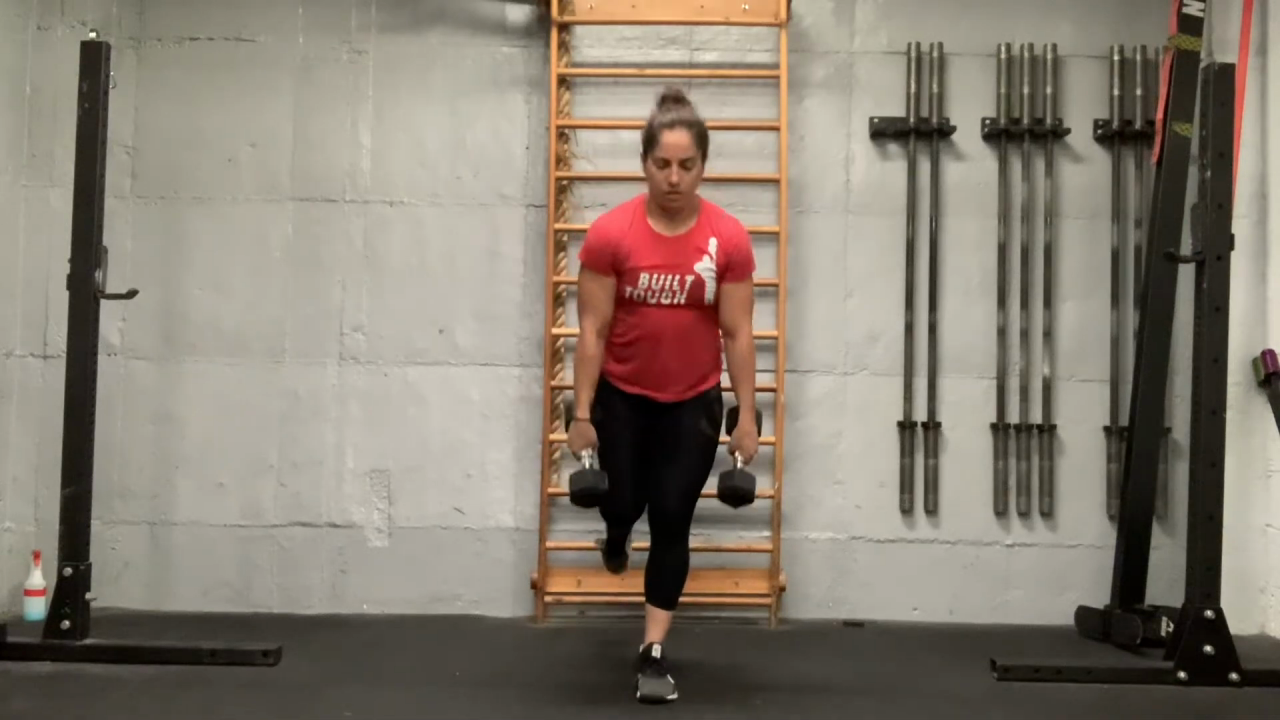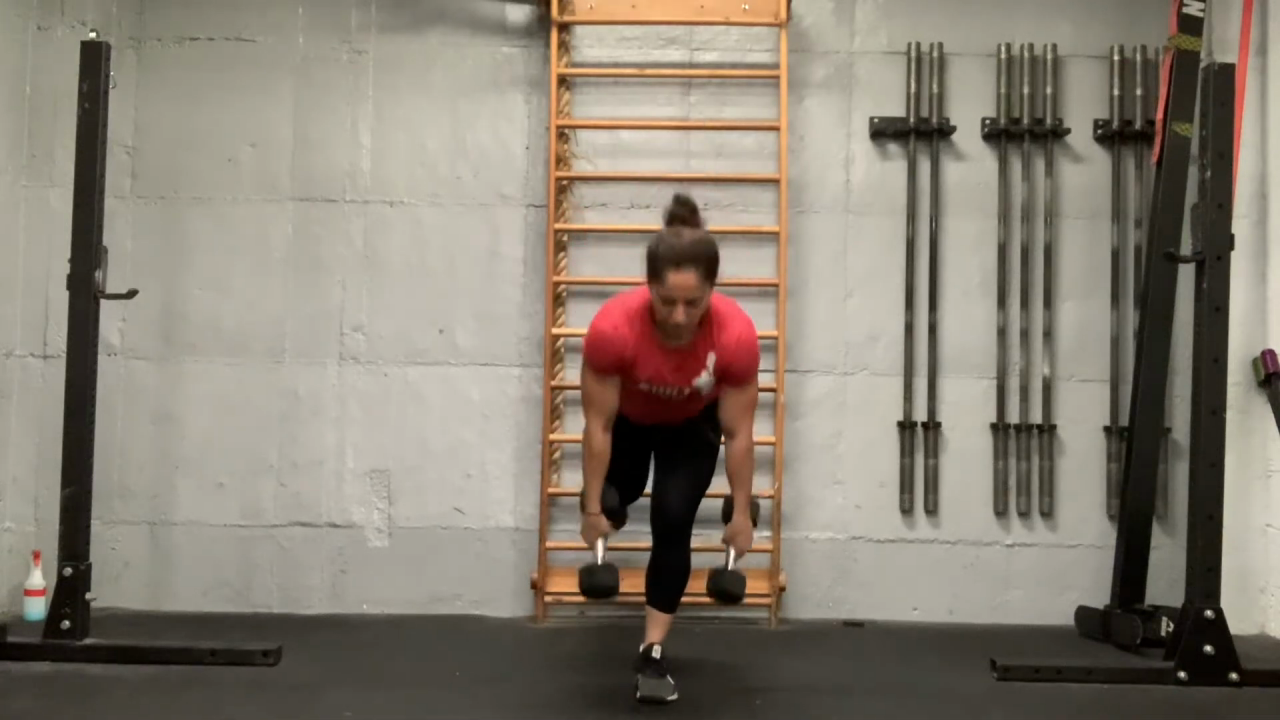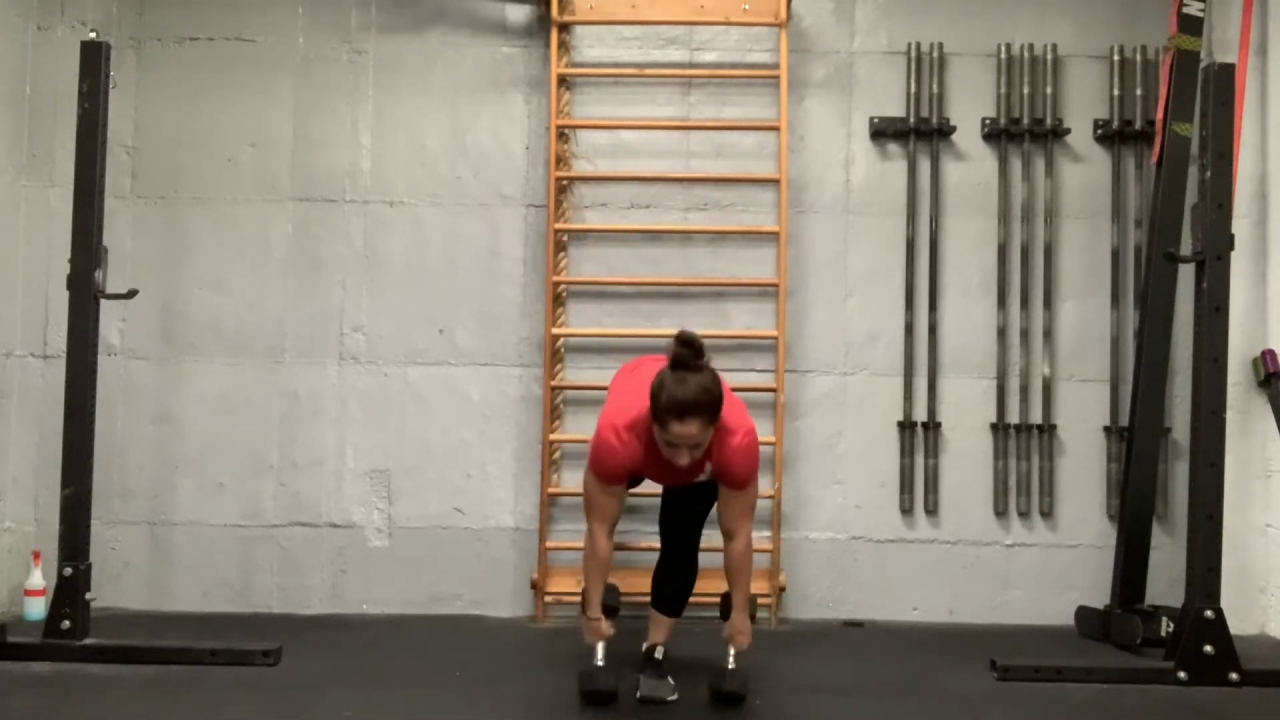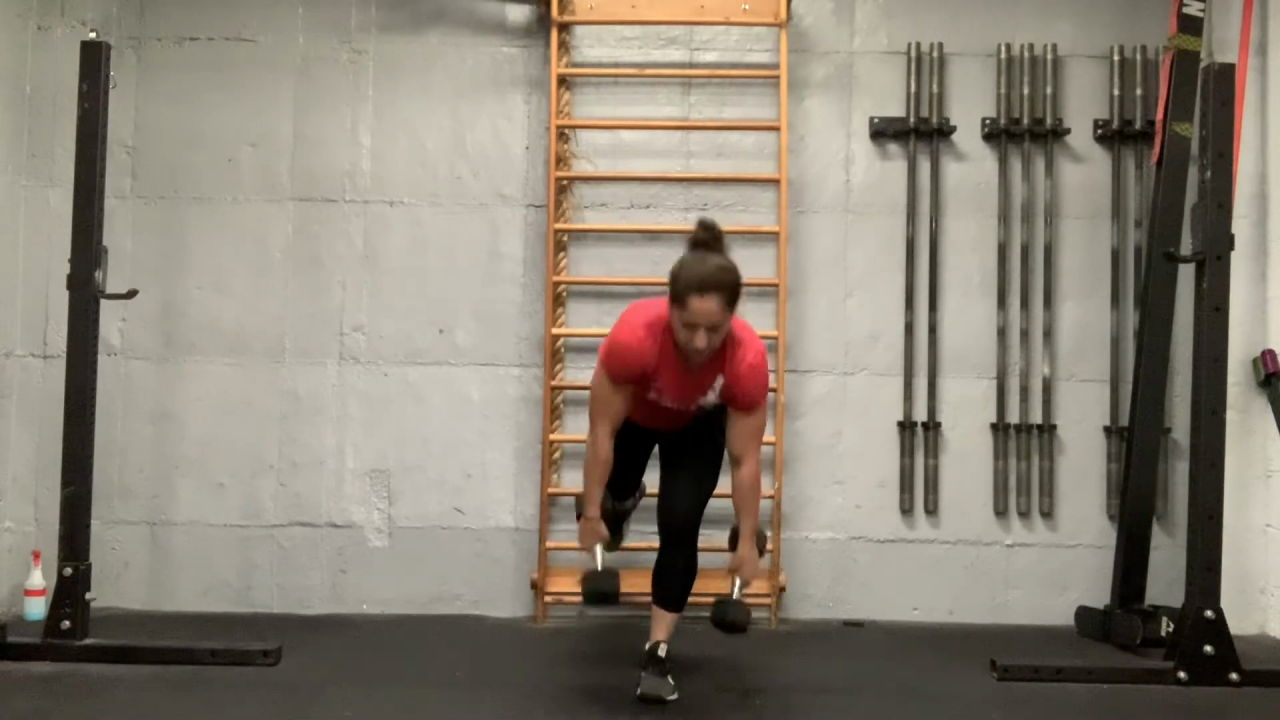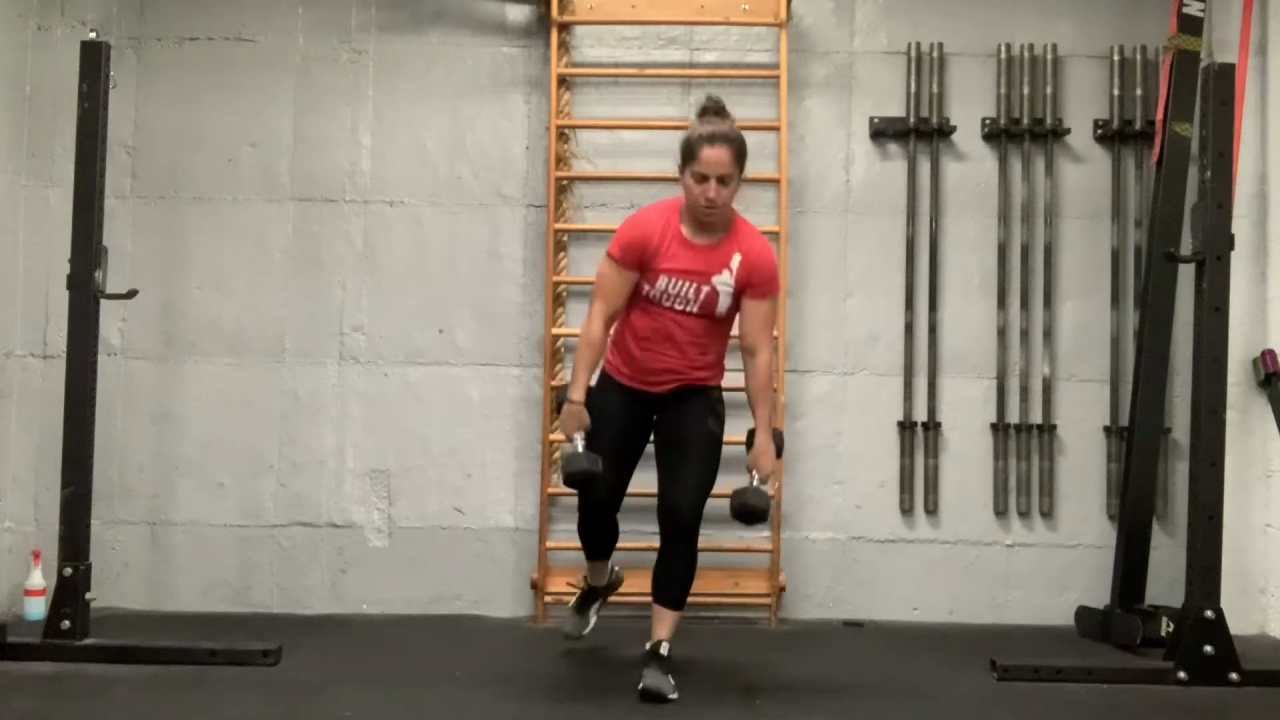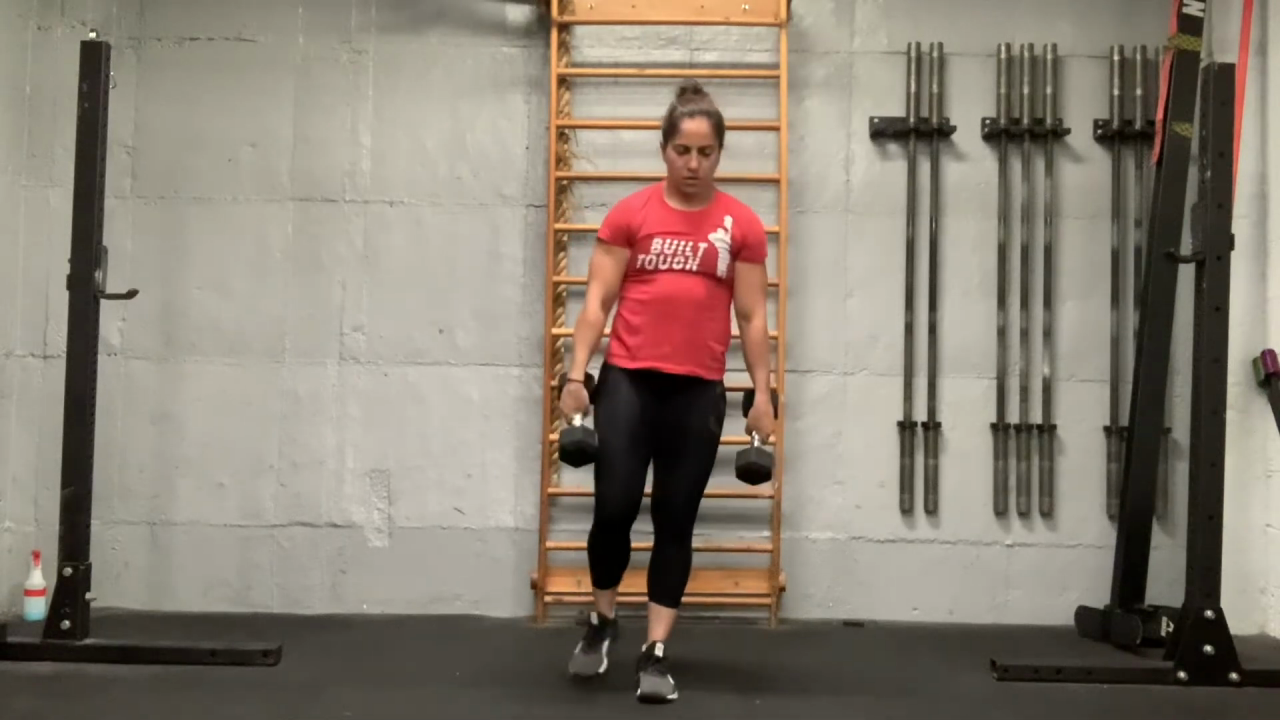
dt=0.4s
person 1, frame 1
left shoulder: (729, 238)
right shoulder: (609, 233)
left elbow: (737, 335)
right elbow: (592, 332)
left wrist: (746, 416)
right wrist: (581, 413)
left hip: (693, 402)
right hip: (622, 397)
left knee: (672, 523)
right knee: (621, 505)
left ankle: (653, 652)
right ankle: (617, 533)
person 1, frame 2
left shoulder: (736, 334)
right shoulder: (612, 326)
left elbow: (737, 432)
right elbow: (598, 426)
left wrist: (741, 513)
right wrist: (591, 509)
left hip: (693, 423)
right hip: (629, 419)
left knee: (672, 522)
right knee: (620, 499)
left ankle: (652, 651)
right ankle: (619, 500)
person 1, frame 3
left shoulder: (738, 439)
right shoulder: (617, 432)
left elbow: (736, 535)
right elbow: (600, 531)
left wrist: (739, 612)
right wrist: (593, 611)
left knee: (681, 535)
right knee: (616, 488)
left ankle: (655, 652)
person 1, frame 4
left shoulder: (749, 359)
right shoulder: (633, 335)
left elbow: (744, 460)
right elbow: (601, 434)
left wrist: (746, 543)
right wrist: (592, 514)
left hip: (699, 429)
right hip: (635, 417)
left knee: (680, 528)
right knee: (612, 497)
left ankle: (657, 651)
right ankle: (623, 501)
person 1, frame 5
left shoulder: (756, 254)
right shoulder: (642, 230)
left elbow: (758, 351)
right elbow: (600, 319)
left wrist: (763, 436)
right wrist: (577, 395)
left hip: (695, 397)
right hip: (623, 387)
left knee: (681, 521)
right knee: (594, 500)
left ankle: (658, 651)
right ankle: (598, 579)
person 1, frame 6
left shoulder: (742, 223)
right shoulder: (629, 214)
left elbow: (752, 316)
right elbow: (597, 302)
left wrist: (762, 394)
right wrist: (576, 375)
left hip: (698, 390)
right hip: (628, 379)
left knee: (675, 521)
right knee: (614, 508)
left ankle: (654, 651)
right ankle: (601, 622)
